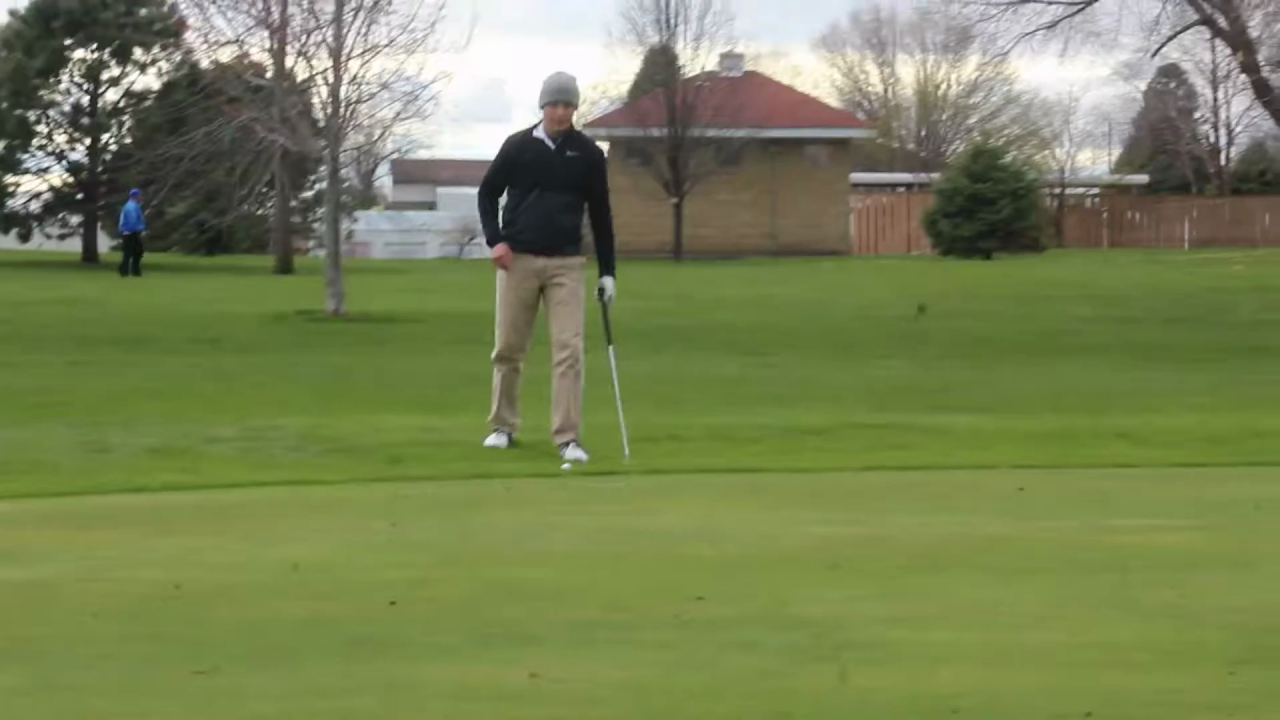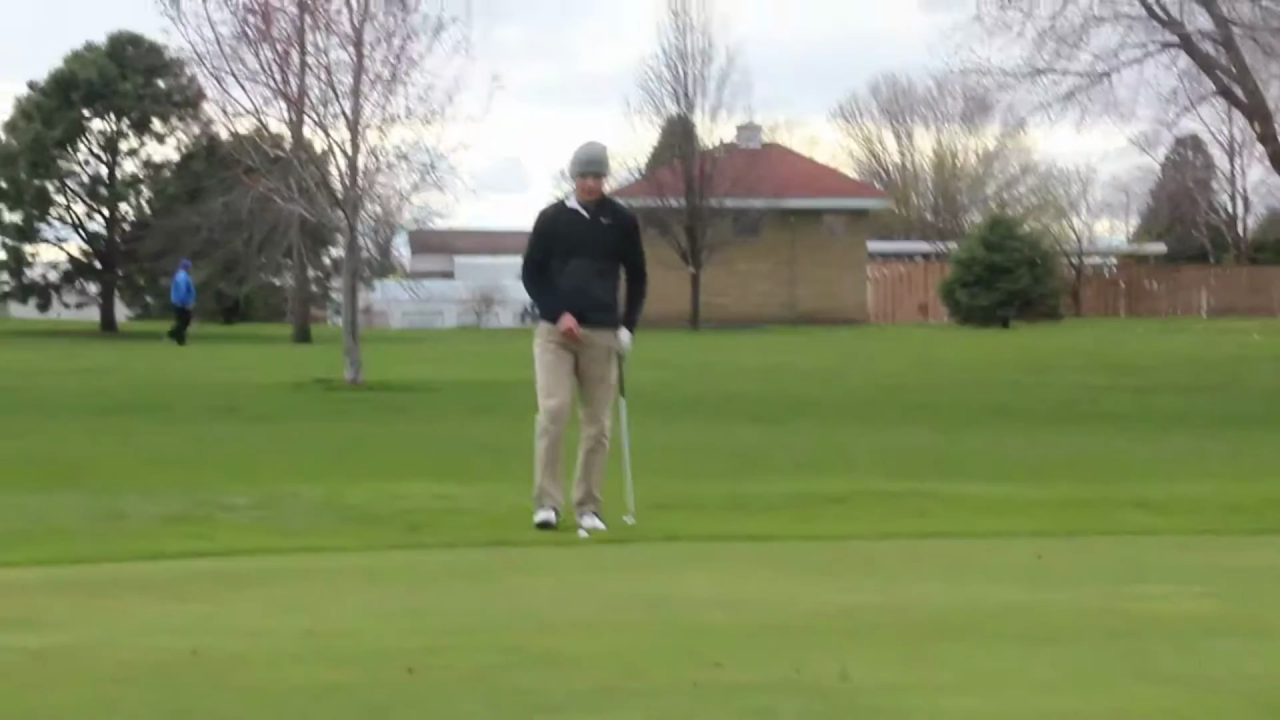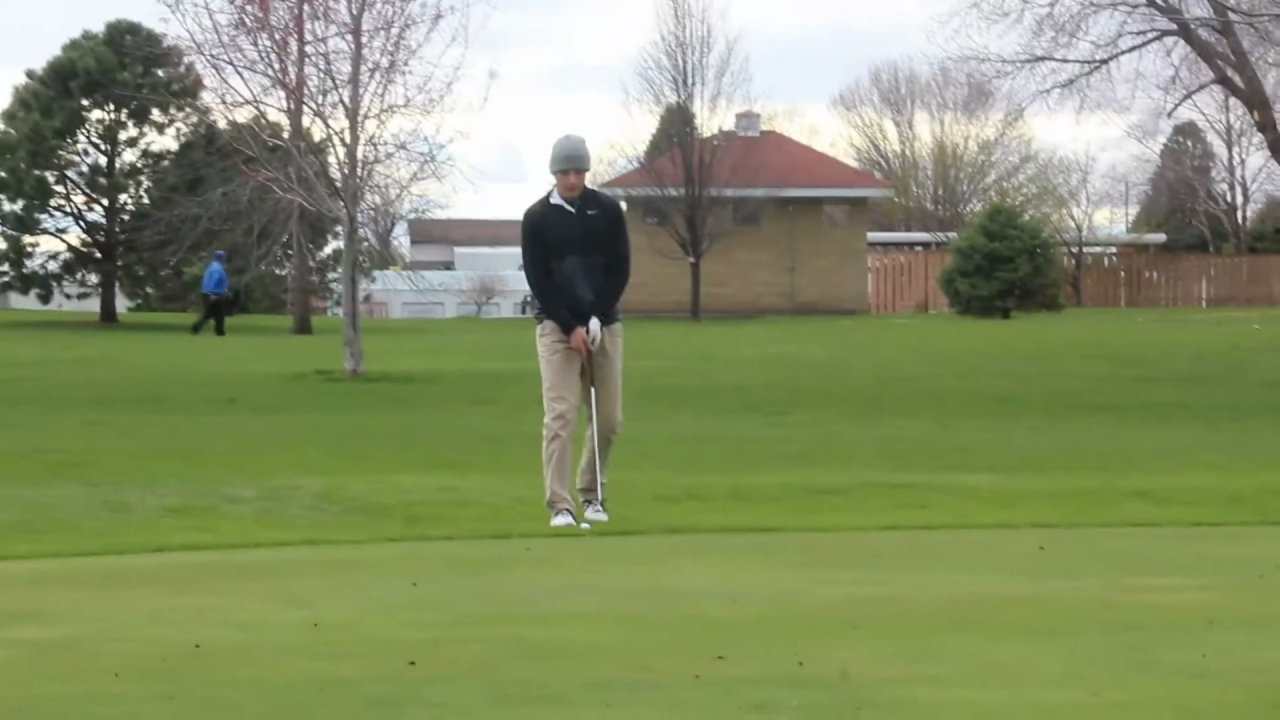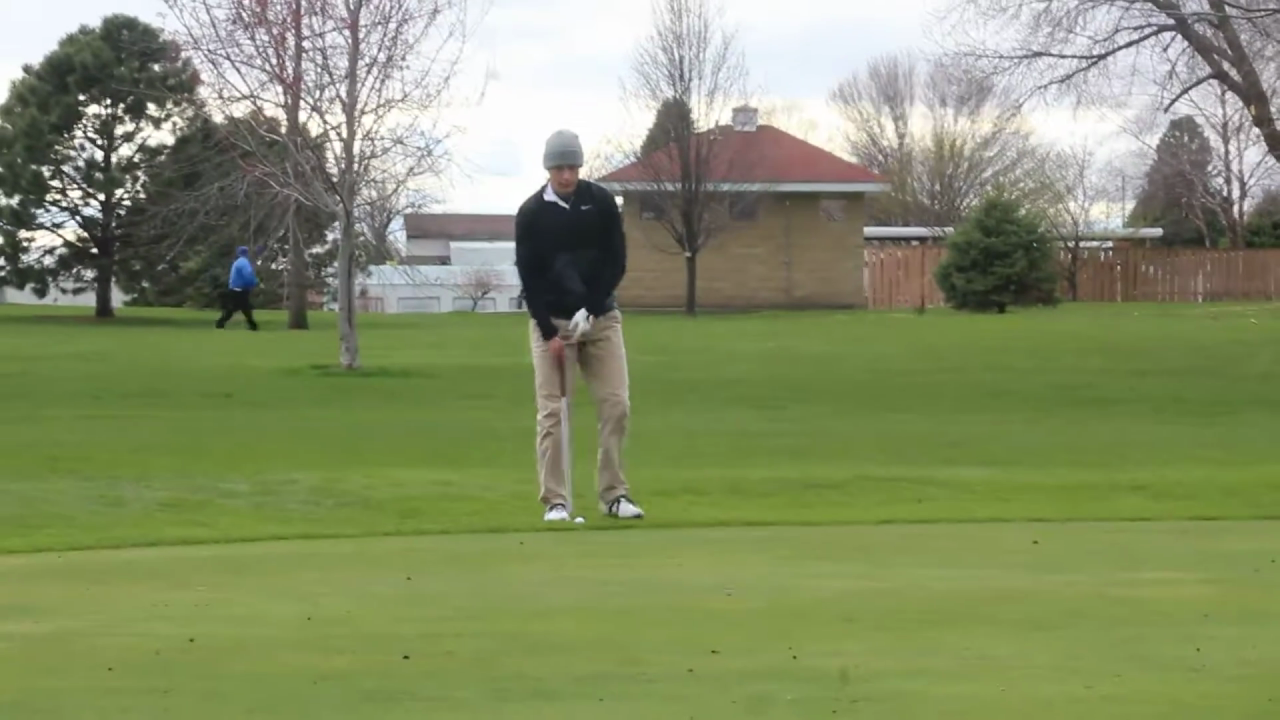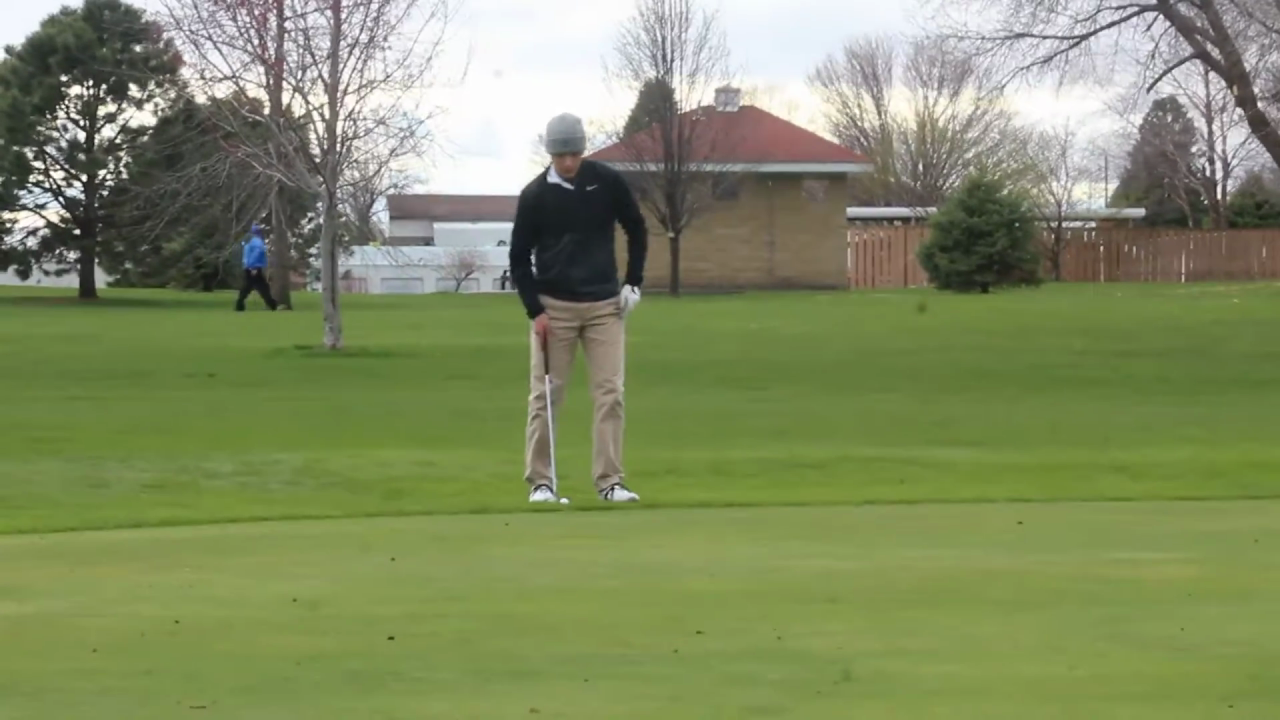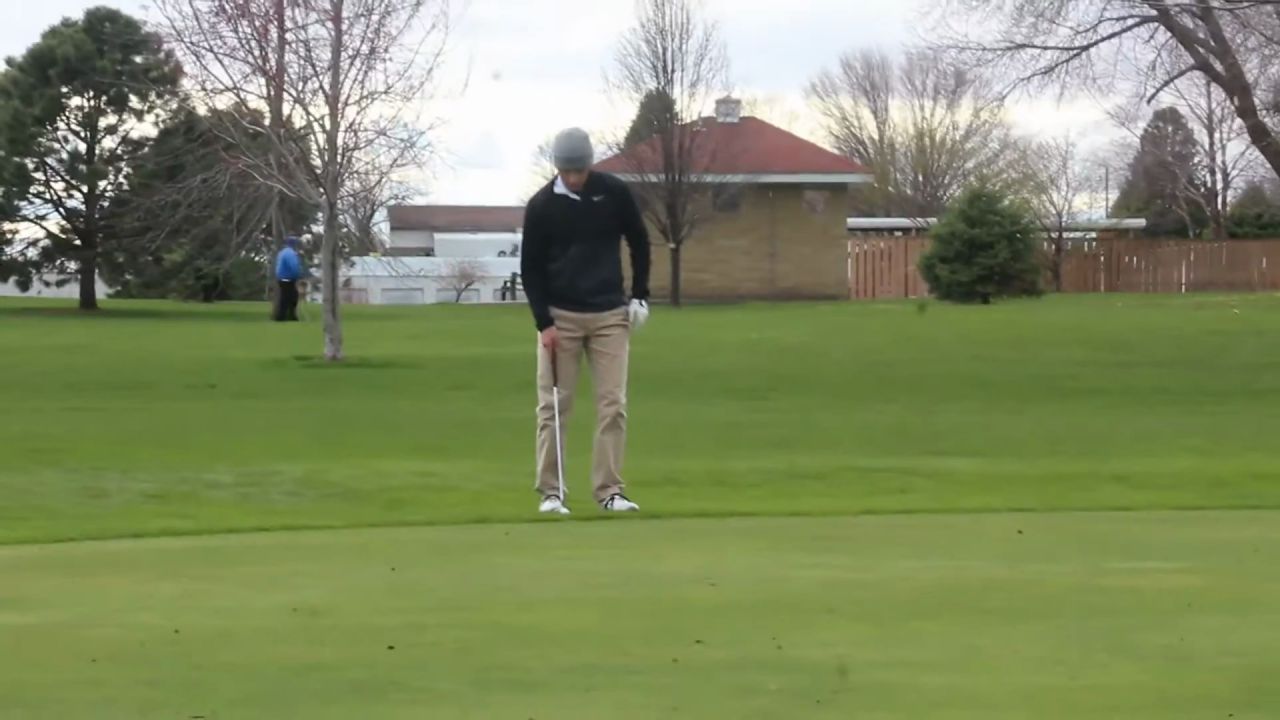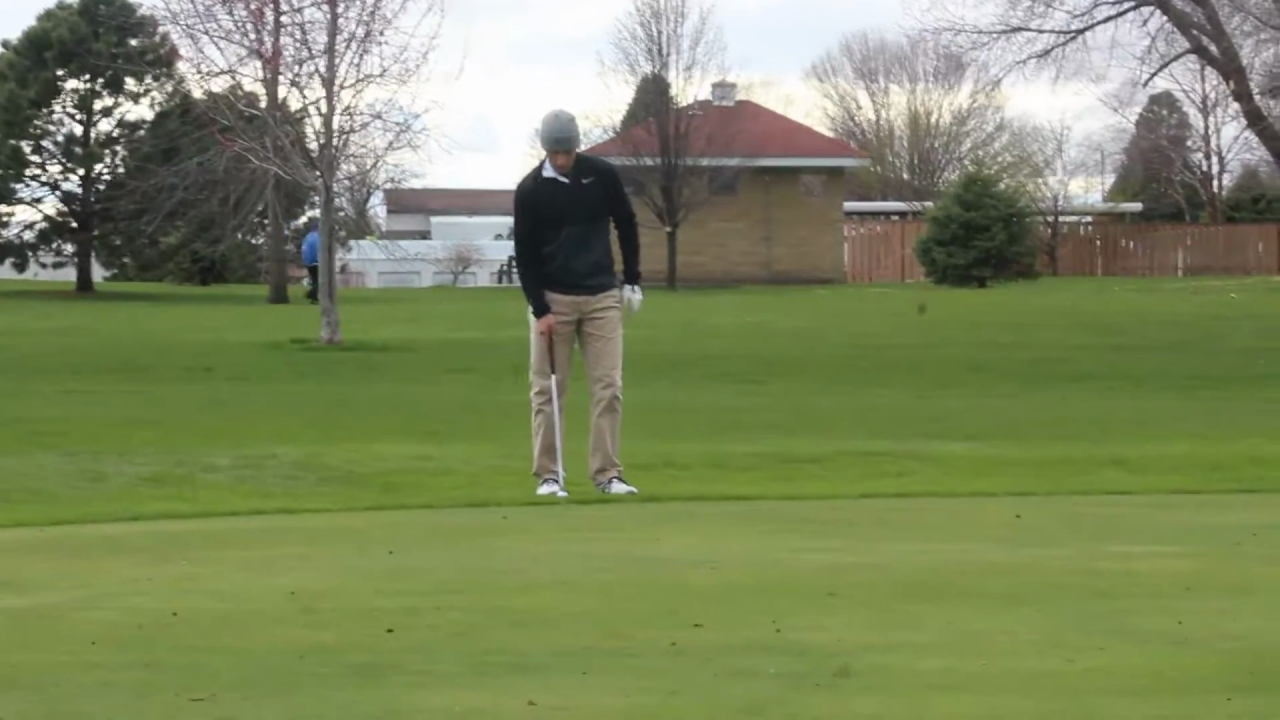
dt=0.4s
person 1, frame 1
left shoulder: (588, 153)
right shoulder: (517, 146)
left elbow: (601, 214)
right elbow: (488, 193)
left wrist: (607, 270)
right wrist: (495, 239)
left hip: (567, 261)
right hip: (518, 259)
left knee: (569, 349)
right knee: (508, 348)
left ankle: (568, 438)
right ankle: (503, 425)
person 1, frame 2
left shoulder: (622, 220)
right shoulder: (551, 218)
left elbow: (637, 277)
right elbow: (531, 272)
left wrist: (627, 324)
right wrist: (558, 314)
left hip: (602, 332)
right hip: (555, 329)
left knee: (597, 423)
right knee: (552, 411)
left ankle: (587, 505)
right ankle: (547, 501)
person 1, frame 3
left shoulder: (608, 210)
right shoulder: (537, 217)
left elbow: (620, 269)
right elbow: (537, 279)
left wrist: (598, 317)
right wrist: (570, 326)
left hip: (602, 325)
right hip: (556, 327)
left knee: (608, 418)
right knee: (559, 415)
left ankle: (590, 493)
right ankle: (560, 506)
person 1, frame 4
left shoulder: (601, 201)
right shoulder: (531, 213)
left elbow: (616, 262)
right elbow: (529, 277)
left wrist: (589, 310)
right wrist: (549, 332)
left hip: (600, 317)
right hip: (551, 322)
left knee: (616, 405)
right knee: (551, 412)
left ankle: (613, 493)
right ankle: (555, 500)
person 1, frame 5
left shoulder: (608, 181)
right shoulder: (535, 195)
left elbow: (637, 230)
right elbow: (519, 256)
left wrist: (634, 282)
right wrist: (534, 310)
left hip: (604, 303)
right hip: (553, 305)
left knee: (610, 392)
right knee: (545, 394)
left ankle: (609, 481)
right ankle: (540, 481)
person 1, frame 6
left shoulder: (615, 192)
right shoulder: (541, 205)
left elbow: (639, 242)
right elbow: (530, 268)
left wrist: (640, 295)
right wrist: (543, 322)
left hip: (609, 314)
right hip: (559, 315)
left knee: (613, 404)
right knee: (552, 404)
left ankle: (609, 490)
right ankle: (550, 490)
person 1, frame 7
left shoulder: (603, 174)
right shoulder: (530, 190)
left elbow: (626, 225)
right elbow: (524, 255)
left wrist: (632, 280)
right wrist: (539, 309)
left hip: (602, 295)
right hip: (552, 299)
left knee: (608, 386)
right knee: (546, 389)
left ankle: (607, 473)
right ankle: (547, 474)
